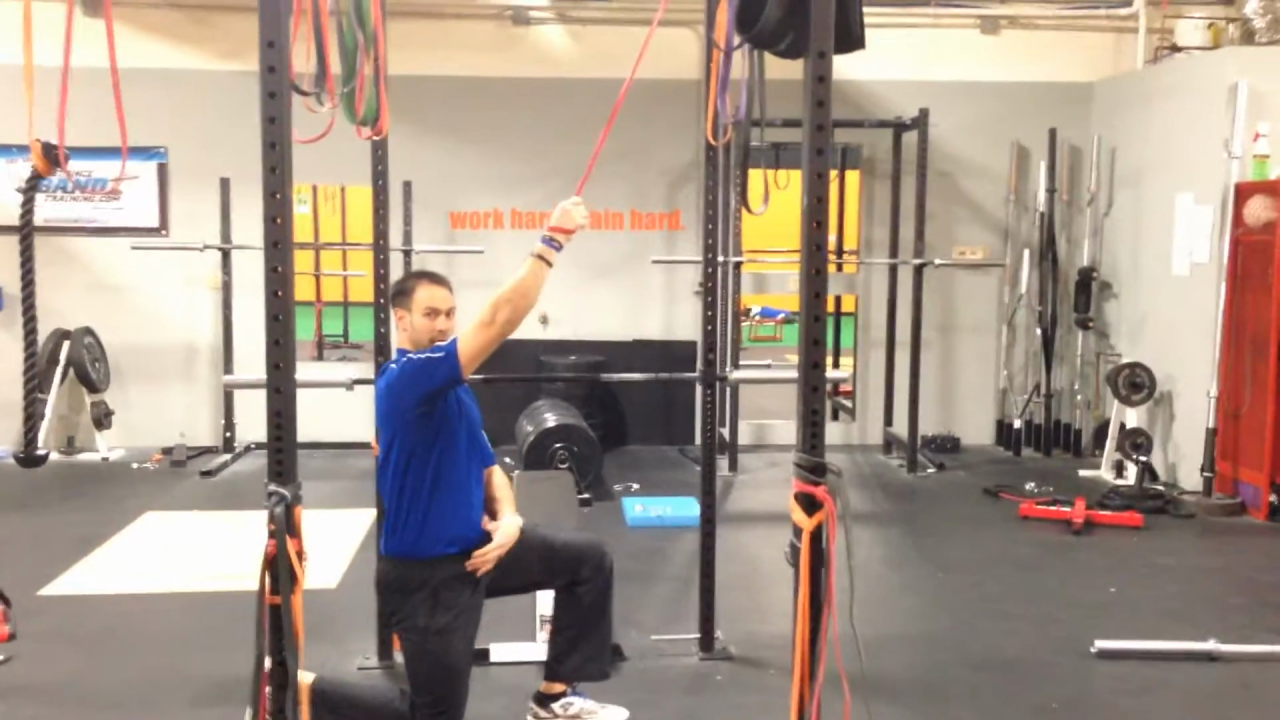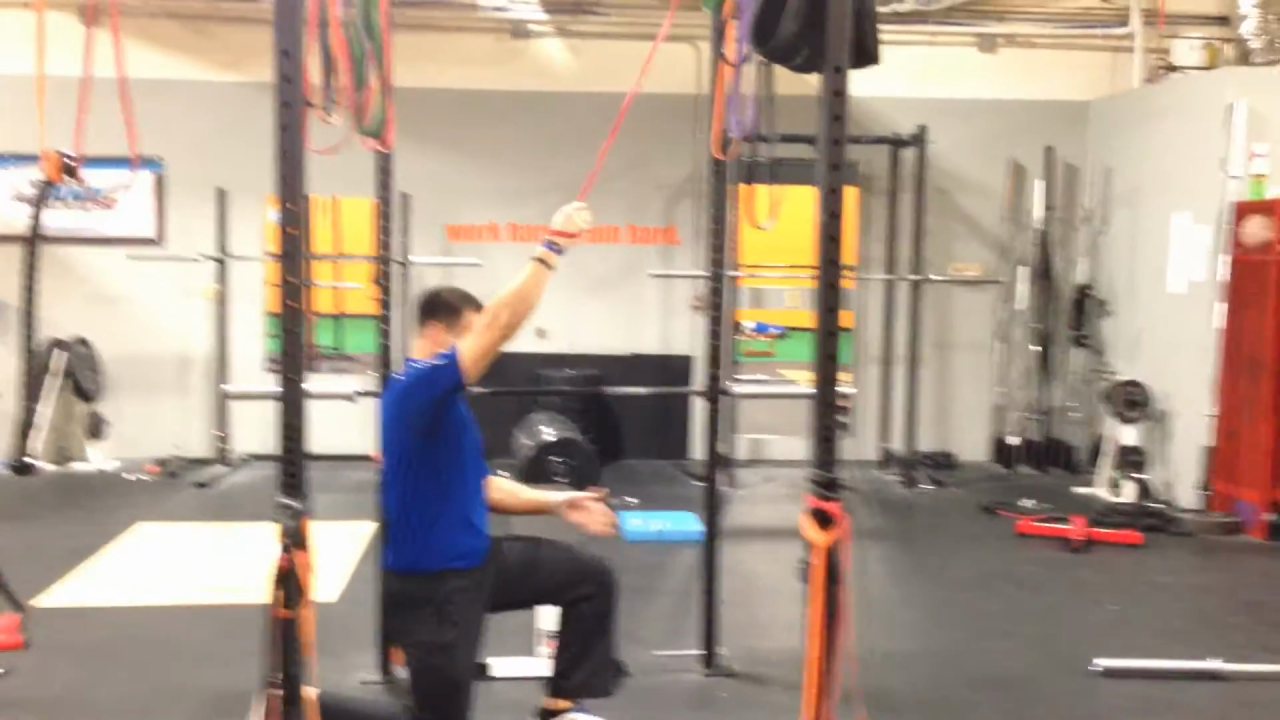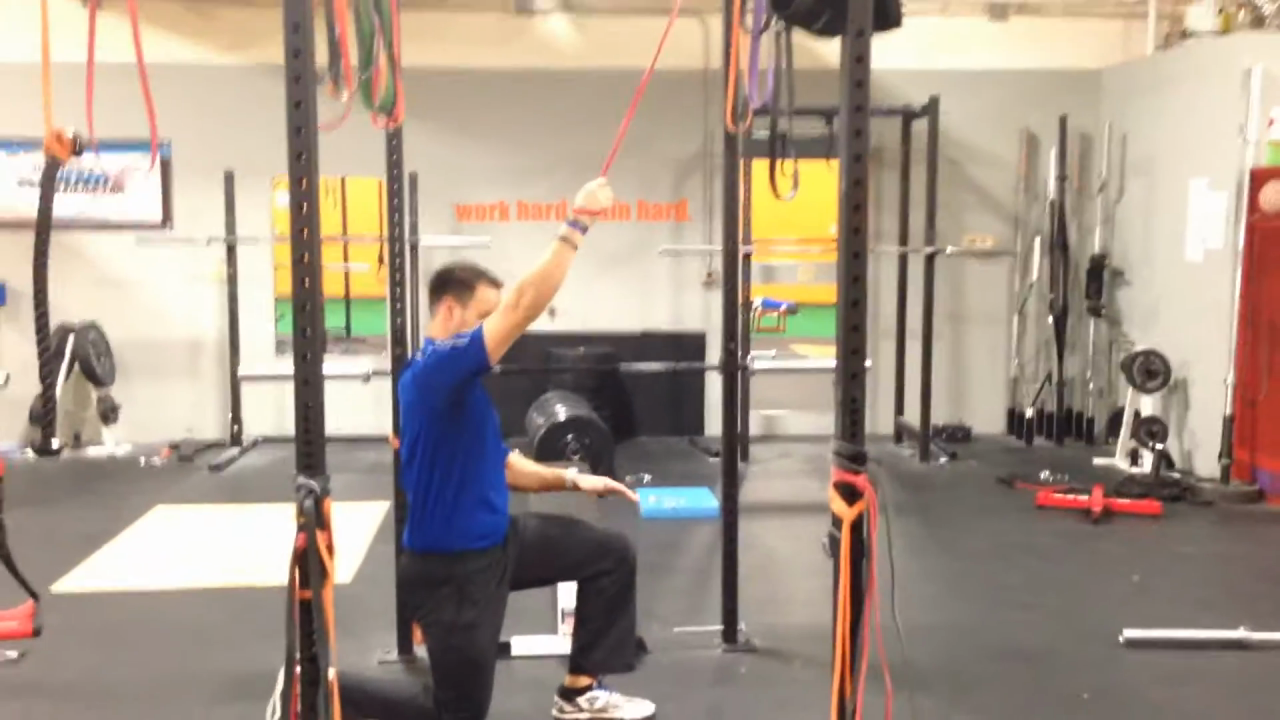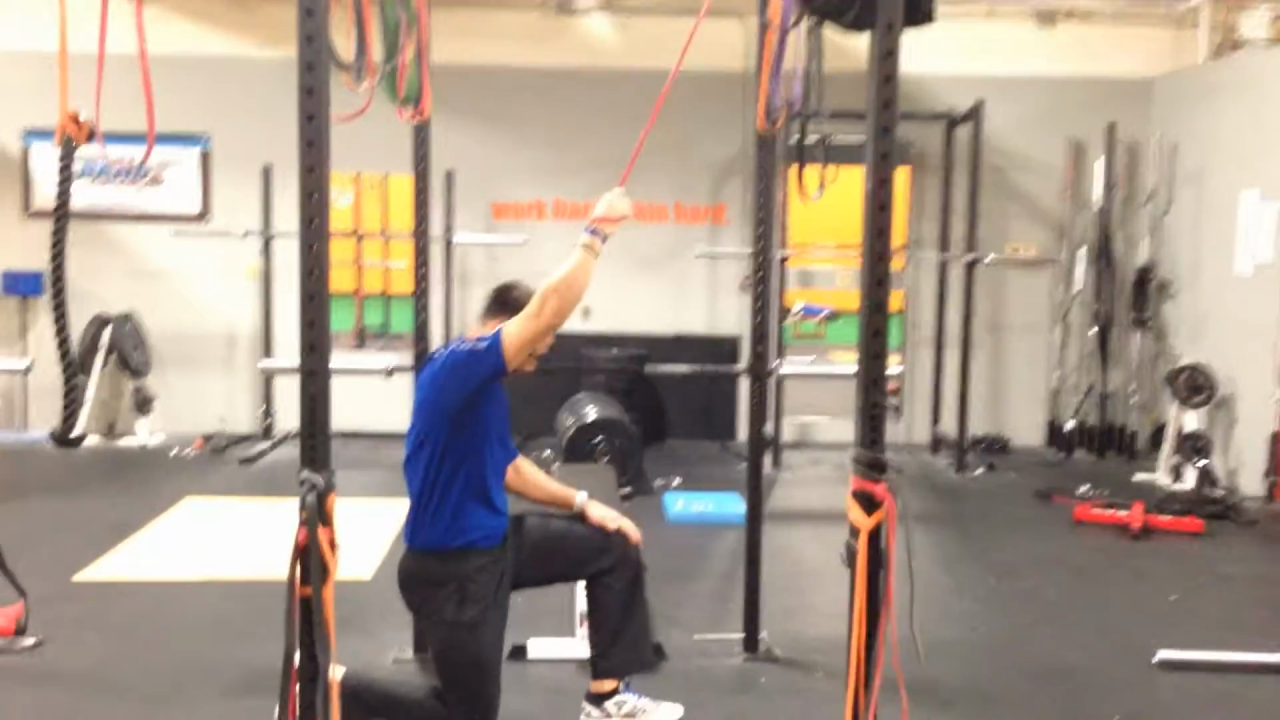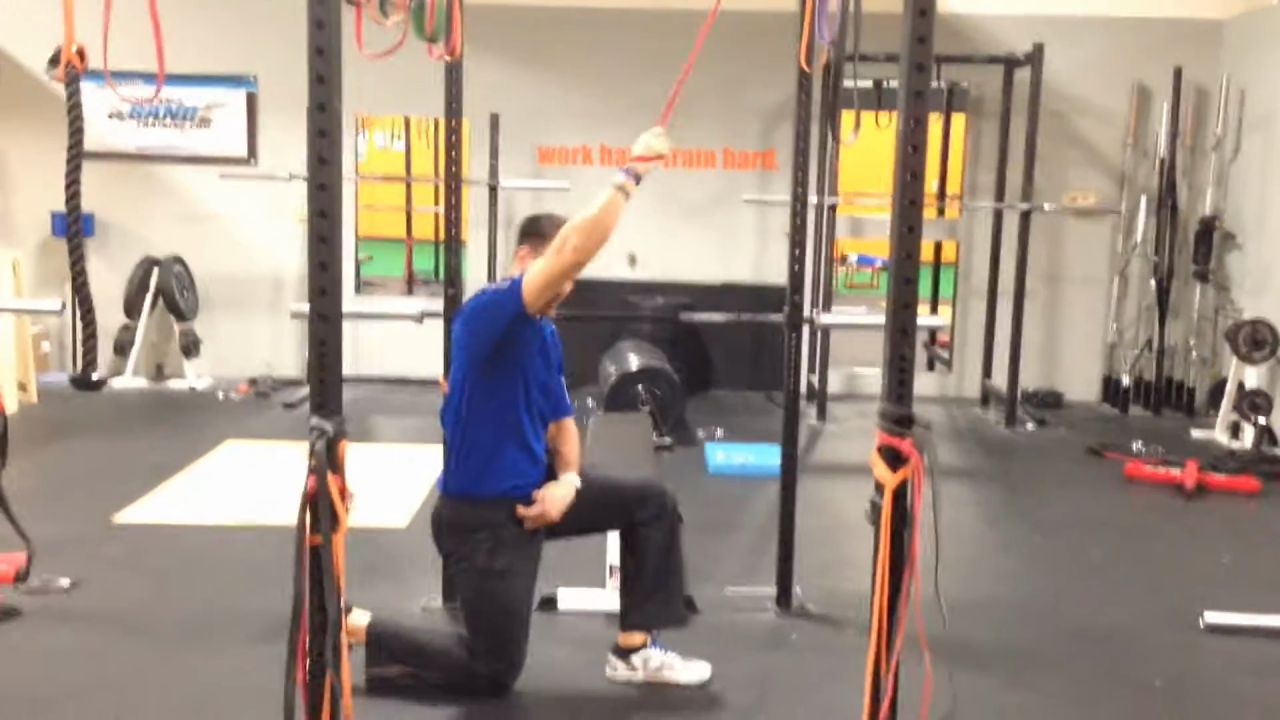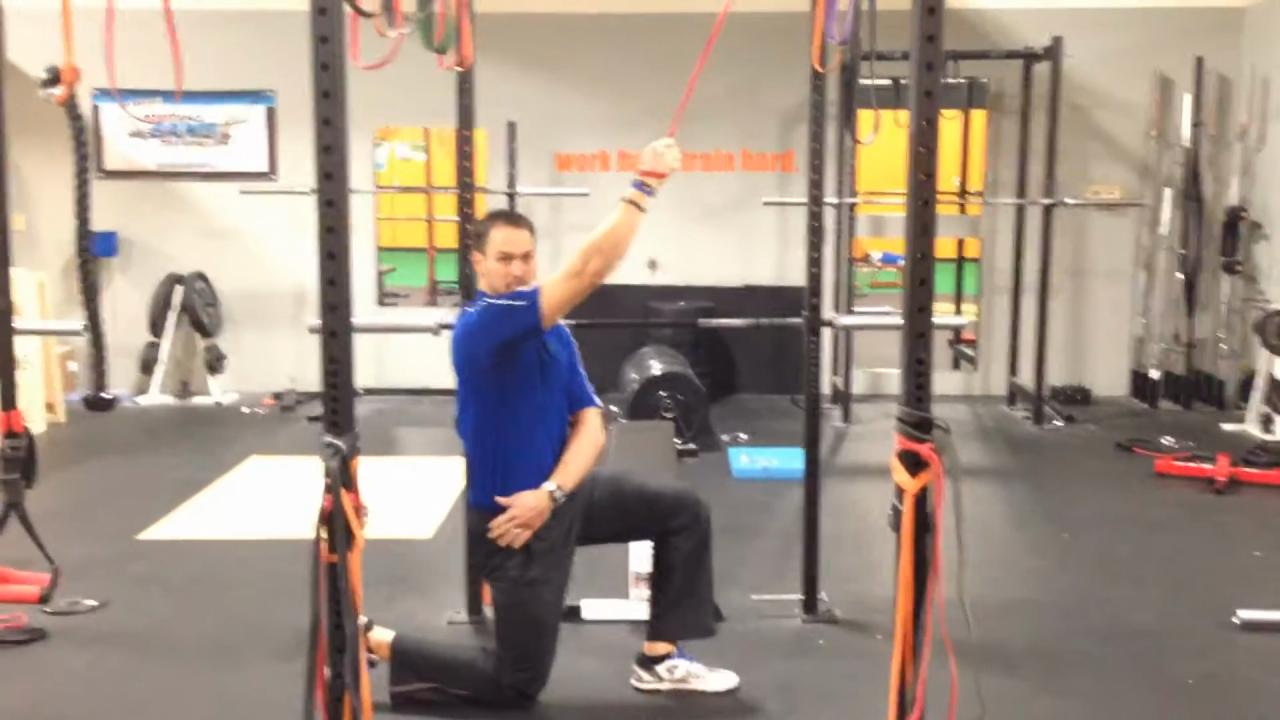
dt=0.5s
person 1, frame 1
left shoulder: (453, 391)
right shoulder: (404, 382)
left elbow: (487, 467)
right elbow: (497, 323)
left wrist: (509, 518)
right wrist: (553, 239)
left hip: (474, 547)
right hip: (425, 572)
left knee: (588, 561)
person 1, frame 2
left shoulder: (444, 399)
right shoulder: (414, 391)
left elbow: (480, 484)
right elbow: (500, 326)
left wrist: (557, 501)
right wrist: (554, 244)
left hip: (476, 562)
right hip: (430, 587)
left knee: (591, 577)
person 1, frame 3
left shoulder: (461, 379)
right shoulder: (435, 371)
left elbow: (499, 464)
right elbow: (524, 305)
left wrist: (574, 479)
right wrist: (578, 222)
left hip: (494, 542)
right hip: (450, 567)
left knee: (611, 551)
person 1, frame 4
left shoulder: (485, 385)
right shoulder: (456, 372)
left elbow: (508, 467)
right elbow: (549, 310)
left wrist: (582, 504)
right wrist: (597, 231)
left hip: (495, 540)
right hip: (450, 565)
left knee: (611, 549)
person 1, frame 5
left shoulder: (544, 333)
right shoulder: (486, 312)
left elbow: (561, 422)
right elbow: (569, 253)
left wrist: (568, 482)
right wrist: (633, 171)
left hip: (532, 490)
right hip: (481, 514)
left knee: (652, 505)
right knee: (492, 673)
left ankle: (633, 649)
right ankle: (347, 625)
person 1, frame 6
left shoulder: (554, 334)
right shoulder: (481, 326)
left elbow: (589, 422)
right elbow: (587, 272)
left wrist: (551, 492)
right wrist: (643, 185)
left hip: (558, 495)
right hip: (515, 515)
left knee: (684, 512)
right knee: (517, 685)
left ankle: (659, 658)
right ankle: (369, 640)
